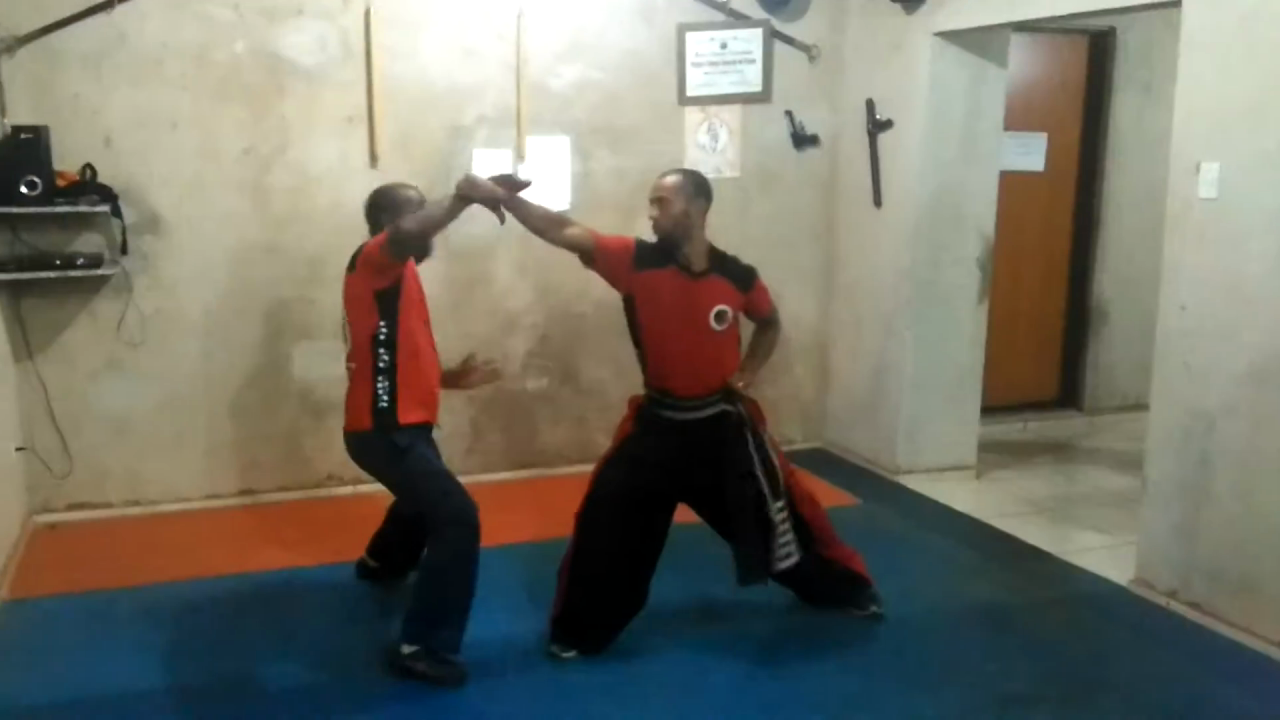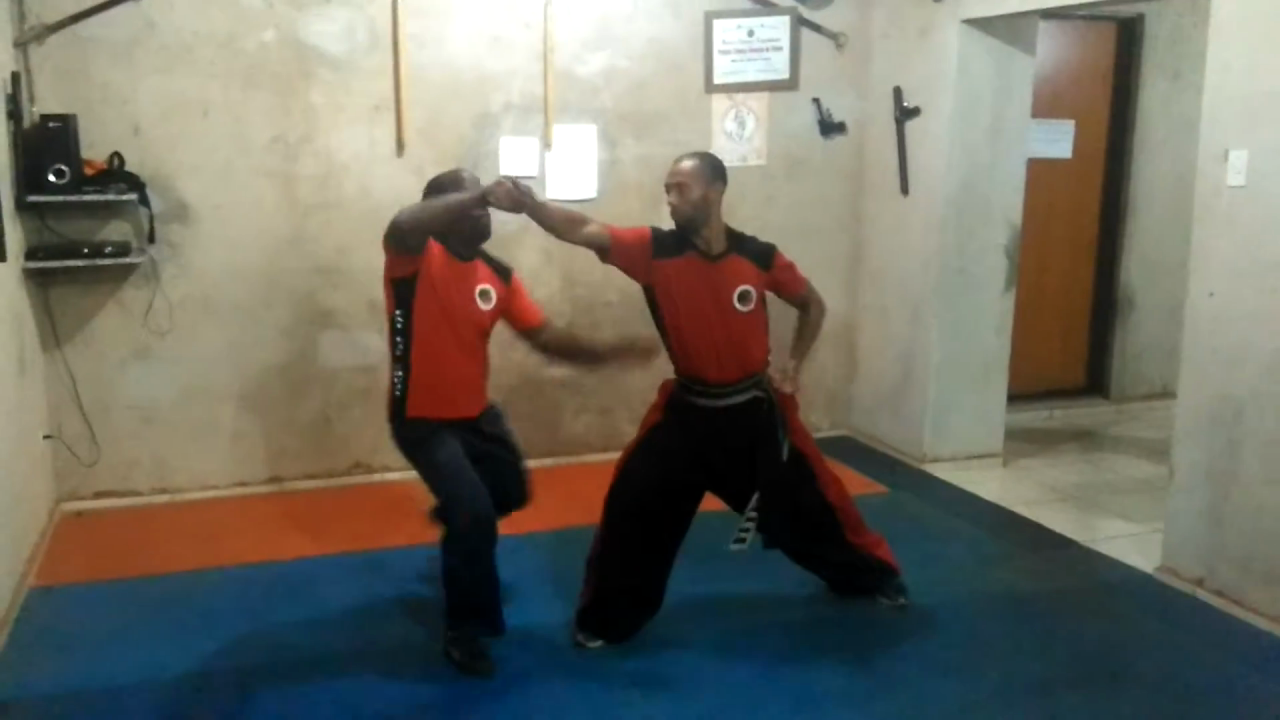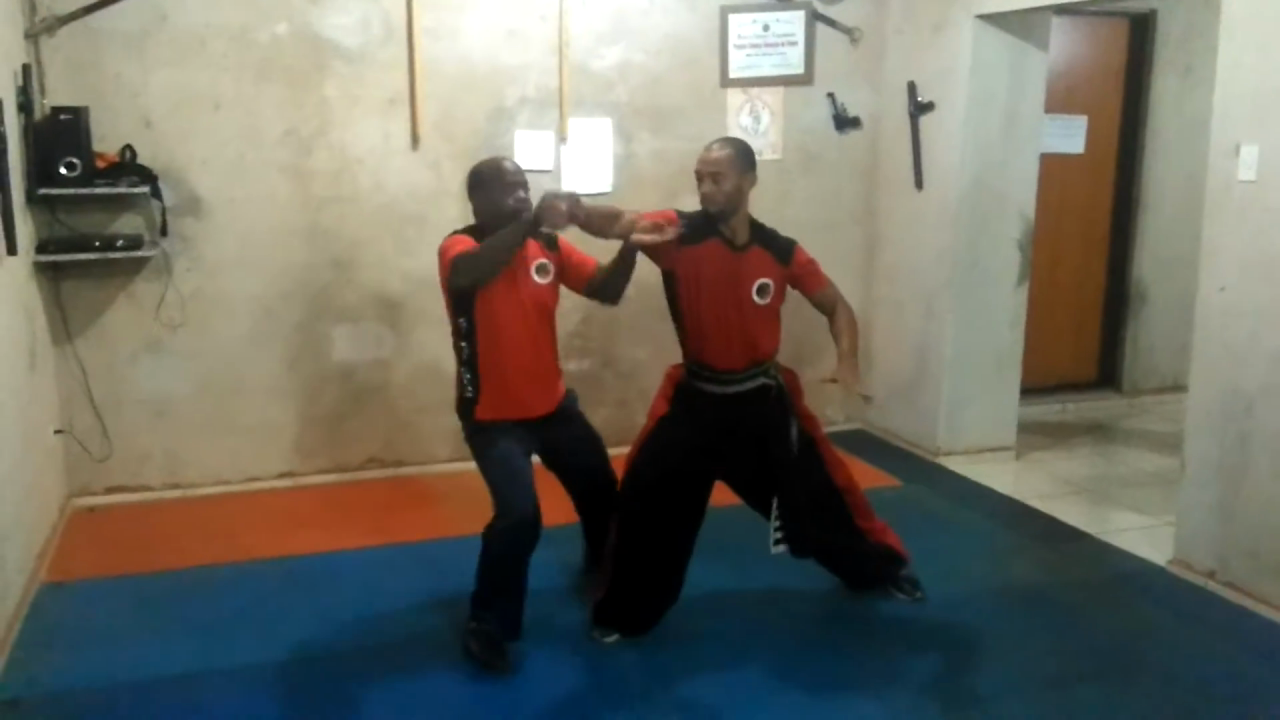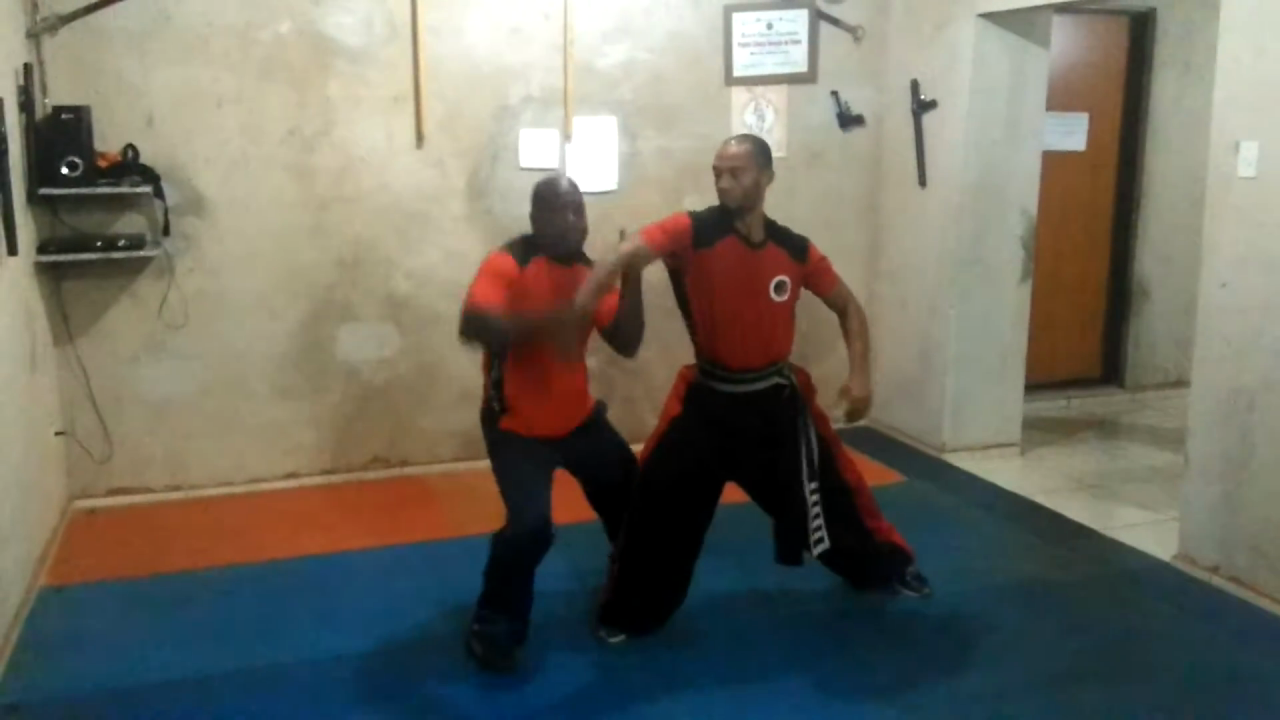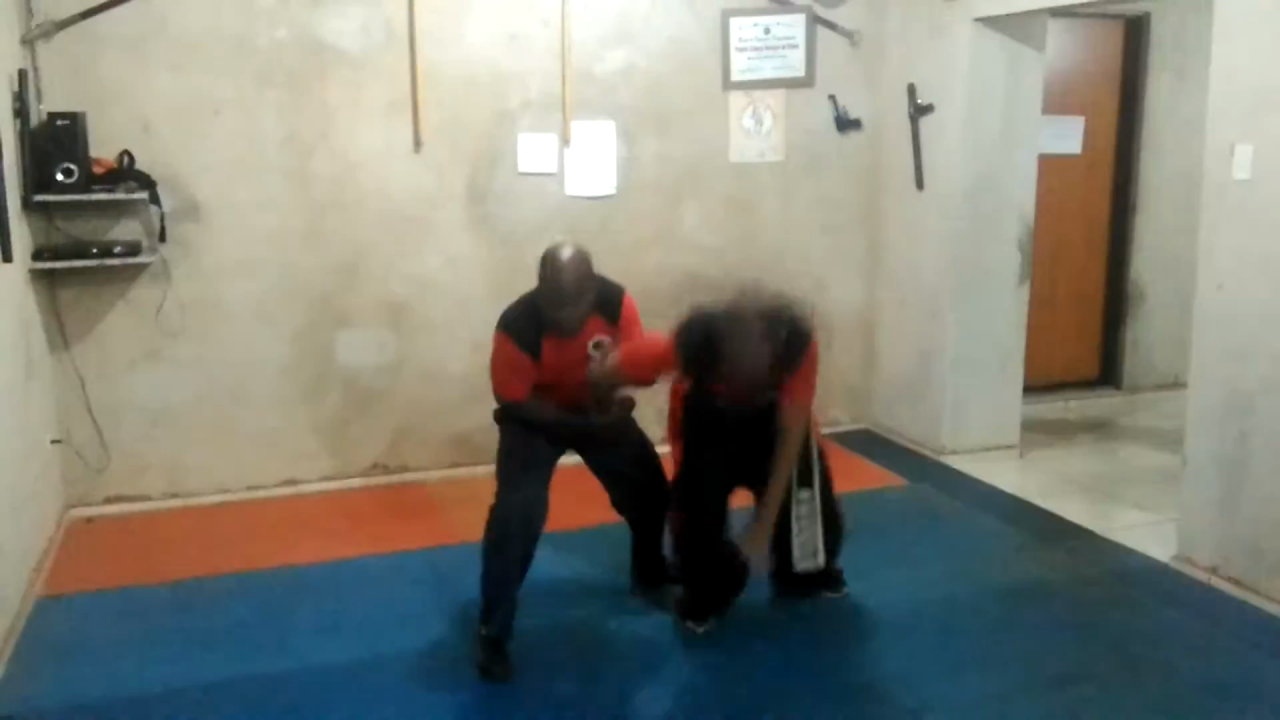
dt=0.3s
person 1, frame 1
left shoulder: (390, 274)
right shoulder: (376, 261)
right elbow: (407, 232)
left wrist: (450, 377)
right wrist: (464, 195)
left hip: (385, 424)
right hip: (387, 428)
left knee: (424, 497)
right knee: (458, 521)
left ankle: (381, 562)
right ankle: (421, 644)
person 1, frame 2
left shoulder: (493, 273)
right shoulder: (414, 251)
left elbow: (544, 336)
right elbow: (401, 226)
left wrist: (605, 353)
right wrist: (477, 196)
left hip: (473, 411)
right hip: (422, 418)
left knee: (508, 491)
right knee: (475, 518)
left ankle: (453, 524)
right ankle: (465, 630)
person 1, frame 3
left shoulder: (549, 246)
right shoulder: (461, 246)
left elbow: (605, 291)
right elbow: (467, 277)
left wrist: (630, 245)
right wrist: (529, 223)
left hip: (552, 405)
right hip: (491, 416)
left knee: (599, 487)
right knee: (519, 517)
left ankle: (605, 566)
right ankle: (487, 624)
person 1, frame 4
left shoulder: (592, 273)
right shoulder: (508, 265)
left elbow: (627, 344)
right elbow: (472, 325)
left wrist: (631, 281)
right wrist: (545, 321)
left hip: (580, 419)
right hip: (518, 426)
left knee: (633, 494)
right knee: (531, 527)
right ankle: (492, 627)
person 1, frame 5
left shoulder: (615, 302)
right shoulder: (516, 329)
right elbow: (512, 403)
right wrist: (584, 423)
left hip: (596, 414)
right hip: (534, 421)
left knee: (650, 485)
right knee: (517, 514)
left ankle: (651, 574)
right ankle: (493, 633)
person 2, frame 1
left shoulder: (739, 278)
right shoulder: (637, 262)
left elbow: (770, 324)
right elbow: (564, 231)
left wrist: (747, 372)
right wrist: (505, 196)
left hip: (724, 424)
right hip: (659, 426)
left knee: (778, 512)
right knee: (607, 519)
left ankle: (849, 585)
right ankle: (580, 629)
person 2, frame 2
left shoulder: (760, 257)
right shoulder: (654, 250)
left elbow: (812, 303)
right elbow: (582, 229)
left wrist: (795, 359)
right wrist: (526, 201)
left hip: (754, 410)
right hip: (688, 411)
left knee: (810, 500)
right knee: (634, 506)
left ankle: (875, 575)
right ankle: (607, 618)
person 2, frame 3
left shoulder: (781, 252)
right shoulder: (678, 234)
left elbow: (836, 306)
right elbow: (617, 223)
left wrist: (847, 363)
right wrist: (573, 211)
left hip: (762, 399)
right hip: (695, 400)
left knee: (819, 490)
right knee: (646, 498)
left ankle: (882, 568)
right ankle: (624, 613)
person 2, frame 4
left shoulder: (795, 249)
right shoulder: (693, 231)
left elbow: (848, 308)
right elbow: (628, 256)
left wrist: (859, 373)
right wrist: (583, 301)
left hip: (776, 398)
right hip: (710, 399)
left knee: (829, 487)
right knee: (661, 497)
left ankle: (889, 566)
right ankle: (627, 611)
person 2, frame 5
left shoulder: (795, 343)
right shoulder: (689, 342)
left elbow: (791, 437)
right elbow: (604, 374)
left wrist: (765, 523)
left hip: (767, 419)
right hip: (705, 413)
right knee: (699, 501)
left ankle: (814, 574)
right ankle: (706, 599)
